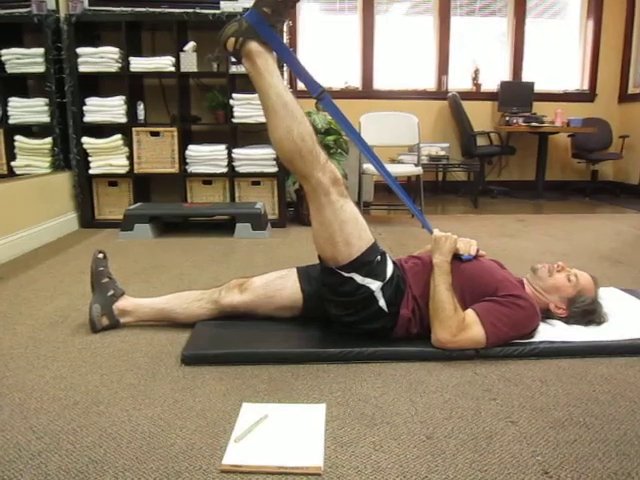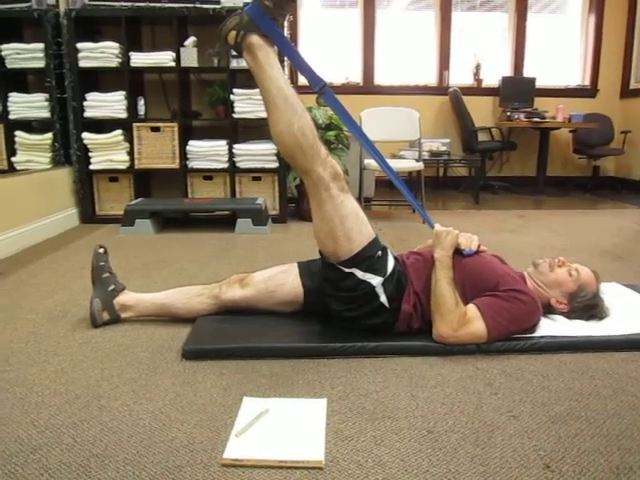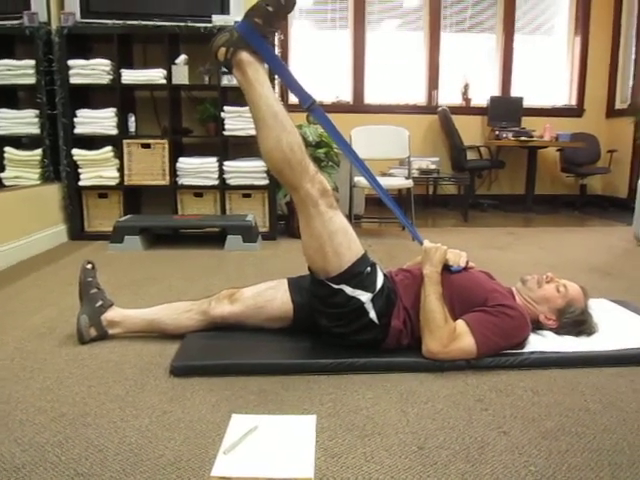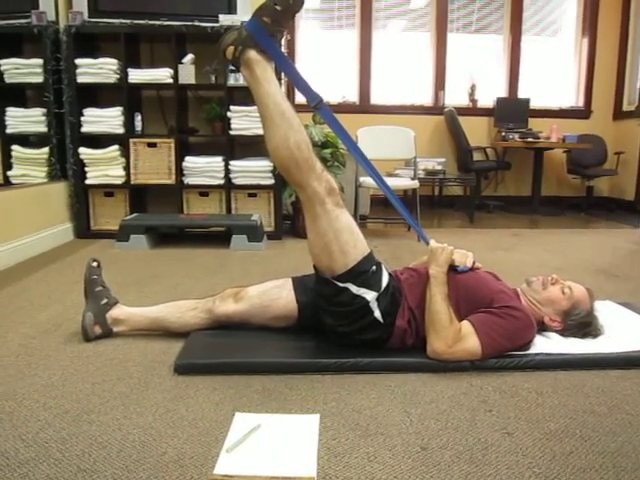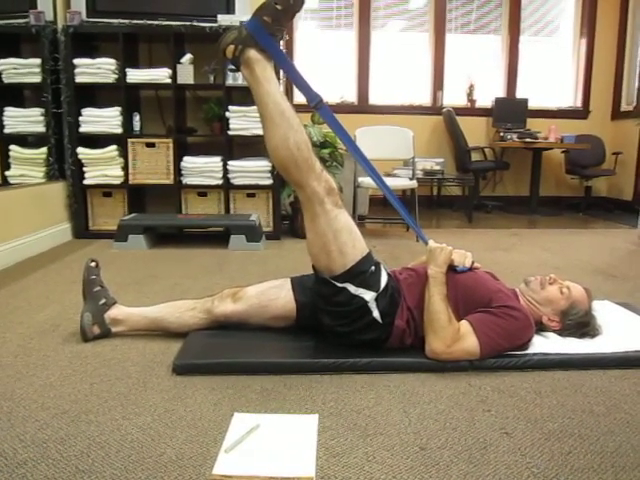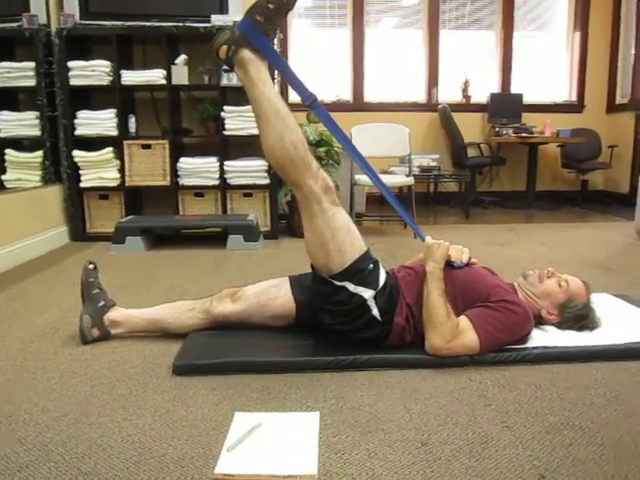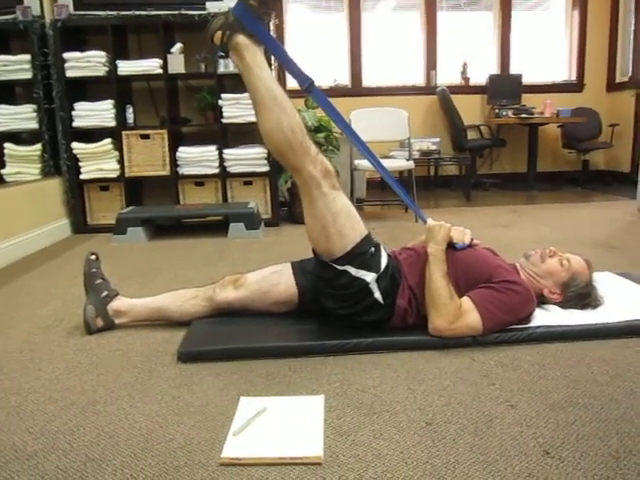
dt=0.7s
person 1, frame 1
left shoulder: (521, 310)
right shoulder: (503, 280)
left elbow: (446, 335)
left wrist: (441, 260)
right wrist: (451, 248)
left hip: (378, 302)
right hip: (370, 286)
left knee: (324, 178)
right ankle: (119, 309)
person 1, frame 2
left shoulder: (523, 303)
right shoulder: (505, 275)
left elbow: (448, 329)
left wrist: (443, 255)
right wrist: (450, 243)
left hip: (379, 297)
right hip: (375, 280)
left knee: (325, 173)
right ankle: (121, 303)
person 1, frame 3
left shoulder: (512, 320)
right shoulder: (493, 289)
left elbow: (437, 345)
left wrist: (431, 271)
right wrist: (435, 259)
left hip: (367, 313)
right hip: (358, 298)
left knee: (314, 190)
right ankle: (107, 319)
person 1, frame 4
left shoulder: (517, 321)
right shoulder: (498, 291)
left elbow: (442, 345)
left wrist: (438, 270)
right wrist: (443, 259)
left hip: (373, 312)
right hip: (367, 296)
left knee: (321, 188)
right ankle: (113, 318)
person 1, frame 5
left shoulder: (516, 321)
right shoulder: (498, 290)
left elbow: (440, 346)
left wrist: (437, 271)
right wrist: (440, 259)
left hip: (372, 314)
right hip: (365, 297)
left knee: (321, 189)
left ankle: (255, 57)
right ankle: (111, 318)
person 1, frame 6
left shoulder: (514, 314)
right shoulder: (496, 287)
left elbow: (440, 340)
left wrist: (434, 267)
right wrist: (439, 255)
left hip: (370, 310)
right hip: (362, 294)
left knee: (317, 187)
right ankle: (110, 320)
person 1, frame 7
left shoulder: (517, 295)
right shoulder: (499, 268)
left elbow: (443, 322)
left wrist: (436, 250)
right wrist: (437, 237)
left hip: (372, 293)
right hip: (372, 275)
left knee: (316, 172)
left ankle: (243, 42)
right ankle: (113, 309)
